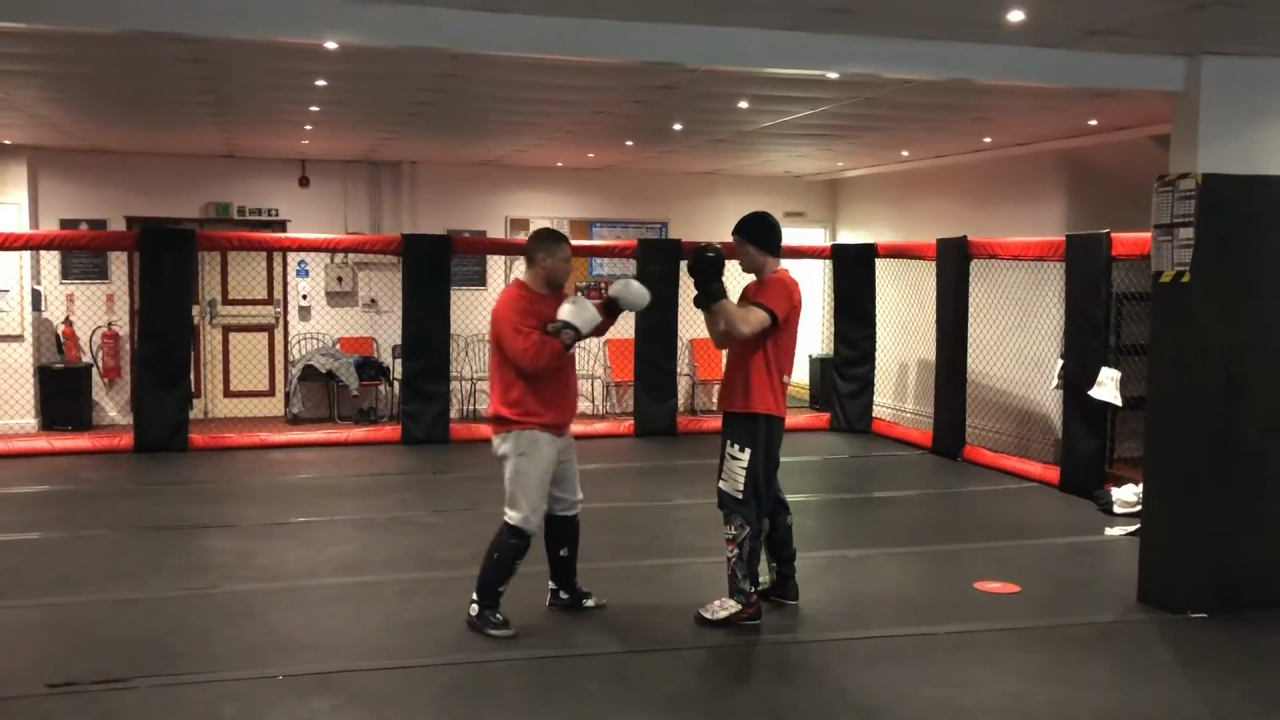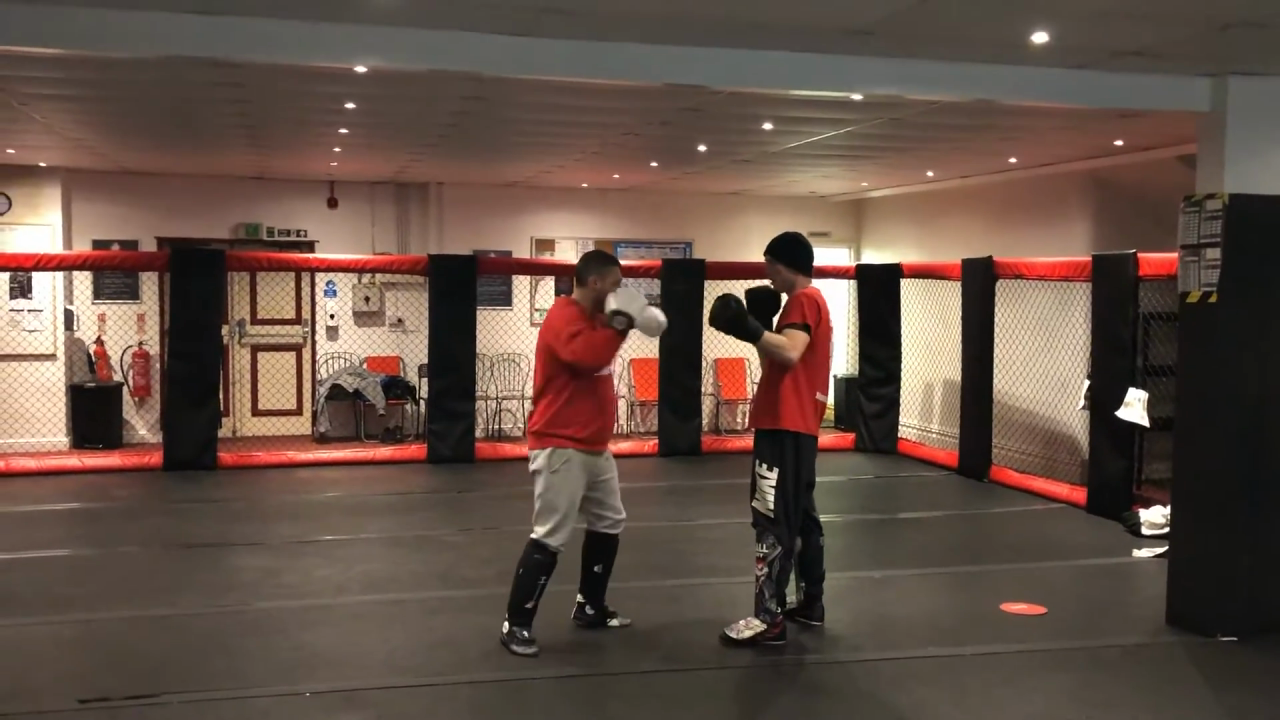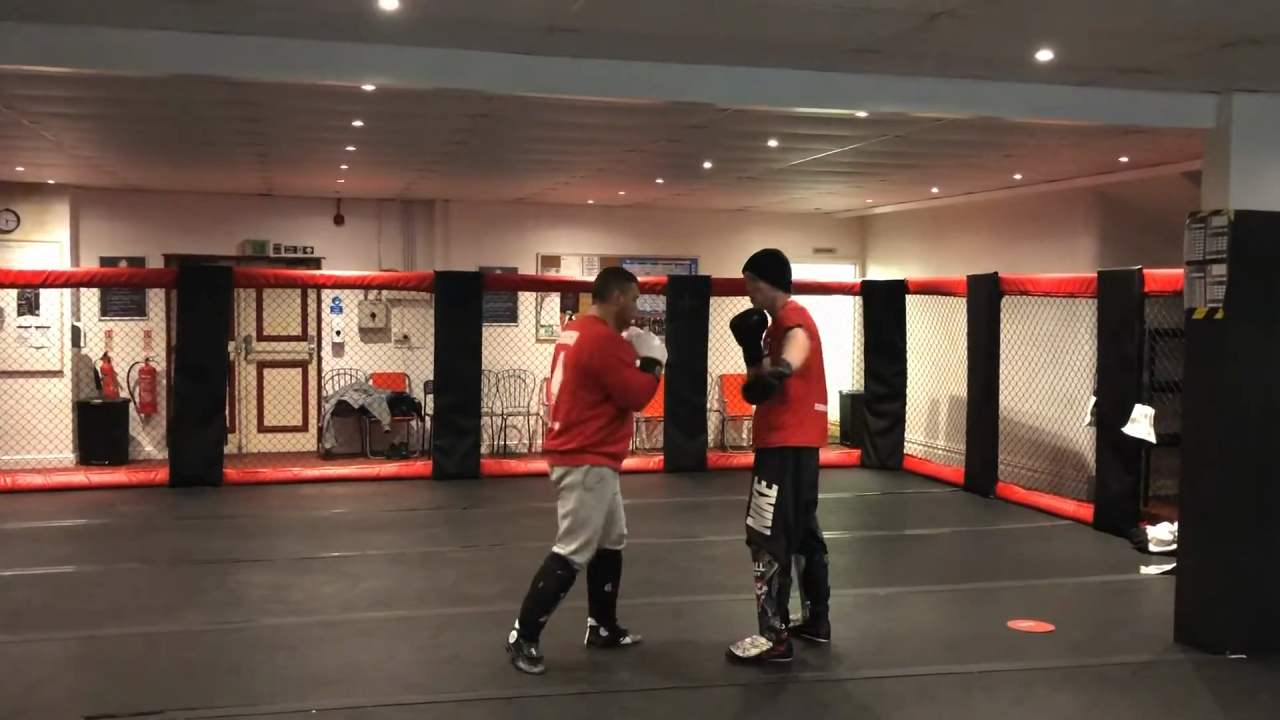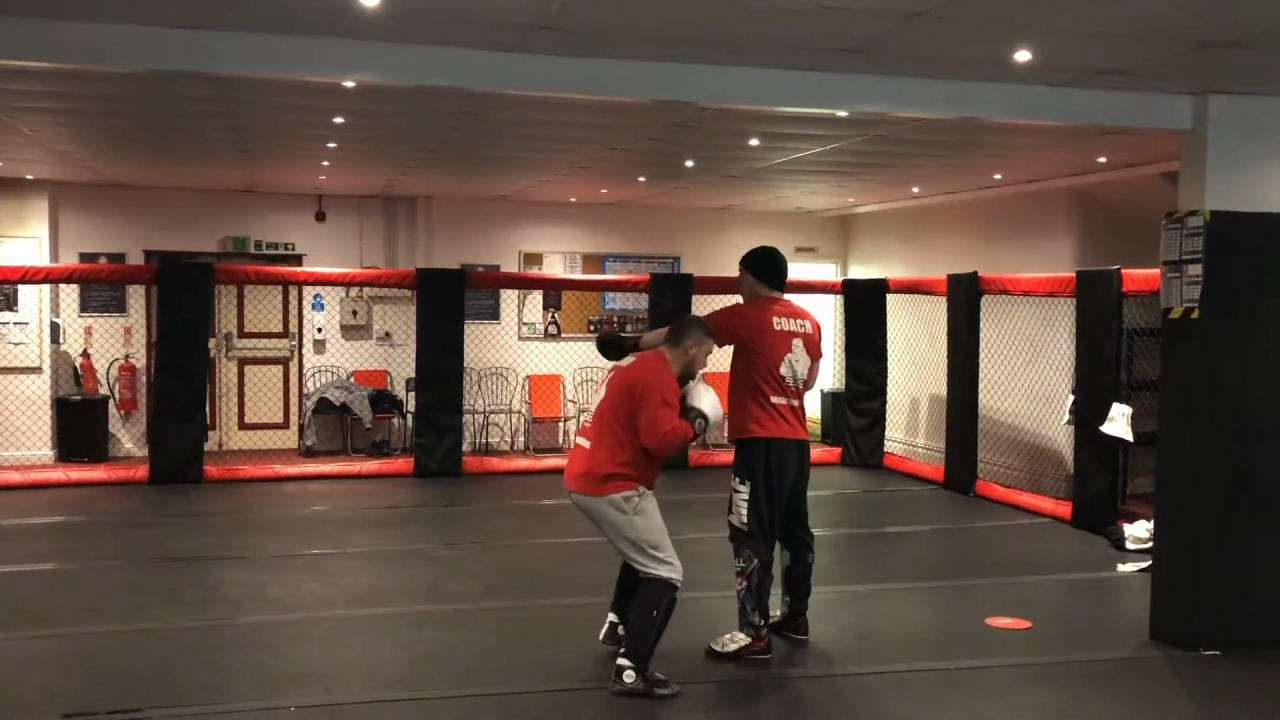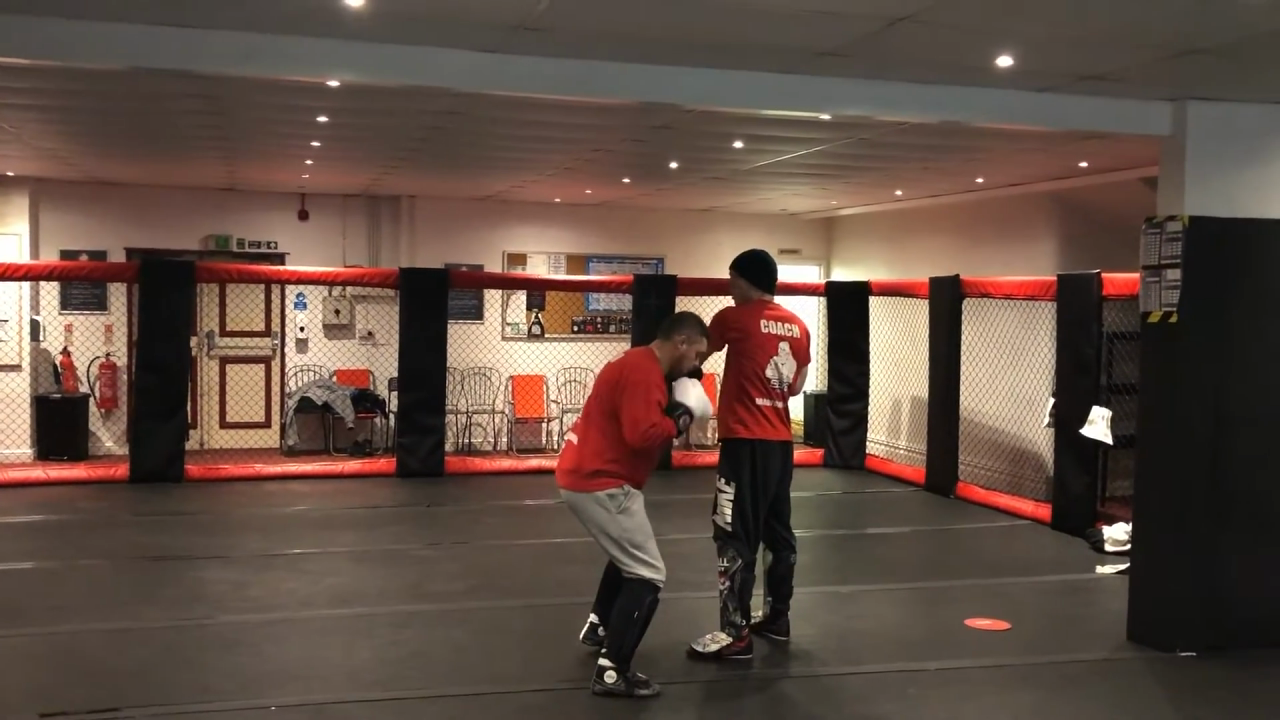
dt=1s
person 1, frame 1
left shoulder: (779, 285)
right shoulder: (753, 288)
left elbow: (745, 329)
right elbow: (722, 339)
left wrist: (713, 289)
right wrist: (707, 295)
left hip: (755, 410)
right hip: (750, 408)
left knee: (739, 500)
right knee: (766, 495)
left ankle: (744, 598)
right ankle: (784, 581)
person 1, frame 2
left shoulder: (804, 300)
right shoulder: (805, 302)
left elbow: (789, 352)
right elbow: (776, 362)
left wrist: (746, 328)
right wrist: (761, 322)
left hip: (785, 427)
right hip: (797, 426)
left knee: (772, 519)
right knee: (800, 514)
left ankle: (769, 618)
right ankle: (811, 602)
person 1, frame 3
left shoulder: (790, 316)
right shoulder: (775, 320)
left elbow: (799, 344)
right elbow: (761, 378)
left wrist: (779, 366)
right wrist: (750, 343)
left hip: (786, 443)
right hip: (803, 442)
left knee: (768, 536)
right knee: (804, 531)
left ankle: (774, 636)
right ankle: (816, 618)
person 1, frame 4
left shoulder: (742, 317)
right shoulder: (809, 322)
left wrist: (630, 342)
left hip: (763, 440)
right hip: (797, 440)
left knee: (751, 535)
right knee: (795, 531)
left ankle: (755, 633)
right ankle: (796, 616)
person 1, frame 5
left shoulder: (734, 318)
right shoulder: (797, 326)
left hip: (745, 442)
right hip: (780, 441)
left knee: (735, 536)
right knee: (777, 531)
left ankle: (735, 633)
right ankle: (777, 616)
person 2, frame 1
left shoulder: (553, 297)
right shoulder: (512, 304)
left elbow: (584, 323)
right elbow: (532, 360)
left wrist: (612, 302)
right wrist: (569, 327)
left hip: (553, 428)
right hip: (526, 430)
left knee: (567, 508)
right knee: (524, 520)
left ankle: (564, 590)
right ankle: (482, 606)
person 2, frame 2
left shoulder: (590, 314)
right shoulder: (561, 317)
left elbow: (598, 342)
right elbow: (590, 356)
left wrist: (627, 318)
right wrist: (620, 318)
left hip: (594, 446)
right hip: (559, 447)
left knee: (609, 524)
right knee: (550, 538)
left ankle: (592, 607)
right ankle: (517, 623)
person 2, frame 3
left shoulder: (574, 333)
right shoulder: (606, 339)
right elbow: (637, 396)
left wrist: (630, 359)
right wrist: (652, 363)
left hip: (572, 454)
right hip: (587, 462)
left knee: (609, 542)
right knee: (574, 551)
left ankle: (603, 627)
right ankle: (523, 634)
person 2, frame 4
left shoulder: (639, 364)
right shoulder: (657, 375)
right elbow: (661, 438)
left wrist: (681, 410)
right wrist: (697, 422)
left hip: (587, 477)
right hip: (611, 486)
left knee: (642, 553)
right knee: (664, 574)
left ankle: (618, 625)
right ankle: (630, 671)
person 2, frame 5
left shoulder: (637, 362)
right shoulder: (643, 371)
right elbow: (643, 434)
left wrist: (673, 408)
right wrist: (683, 418)
left hip: (582, 475)
right hip: (600, 483)
left knee: (627, 554)
right knee: (647, 575)
left ankle: (598, 625)
right ankle: (611, 672)
